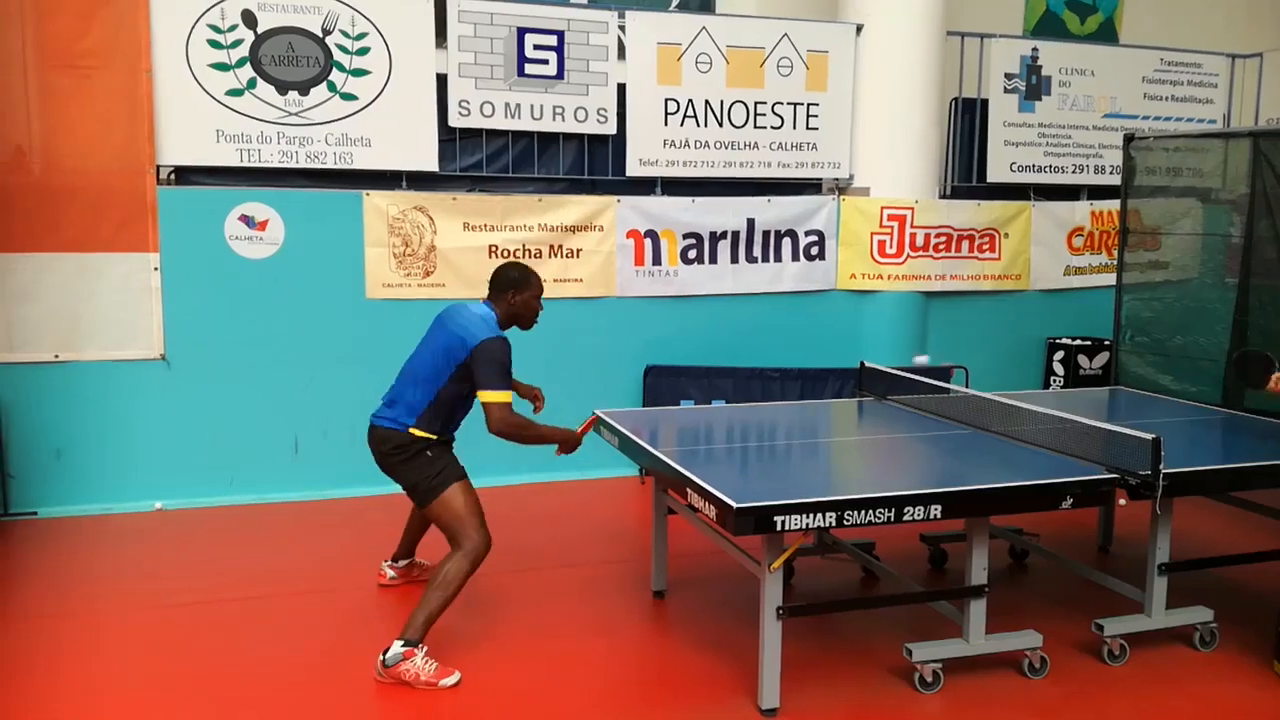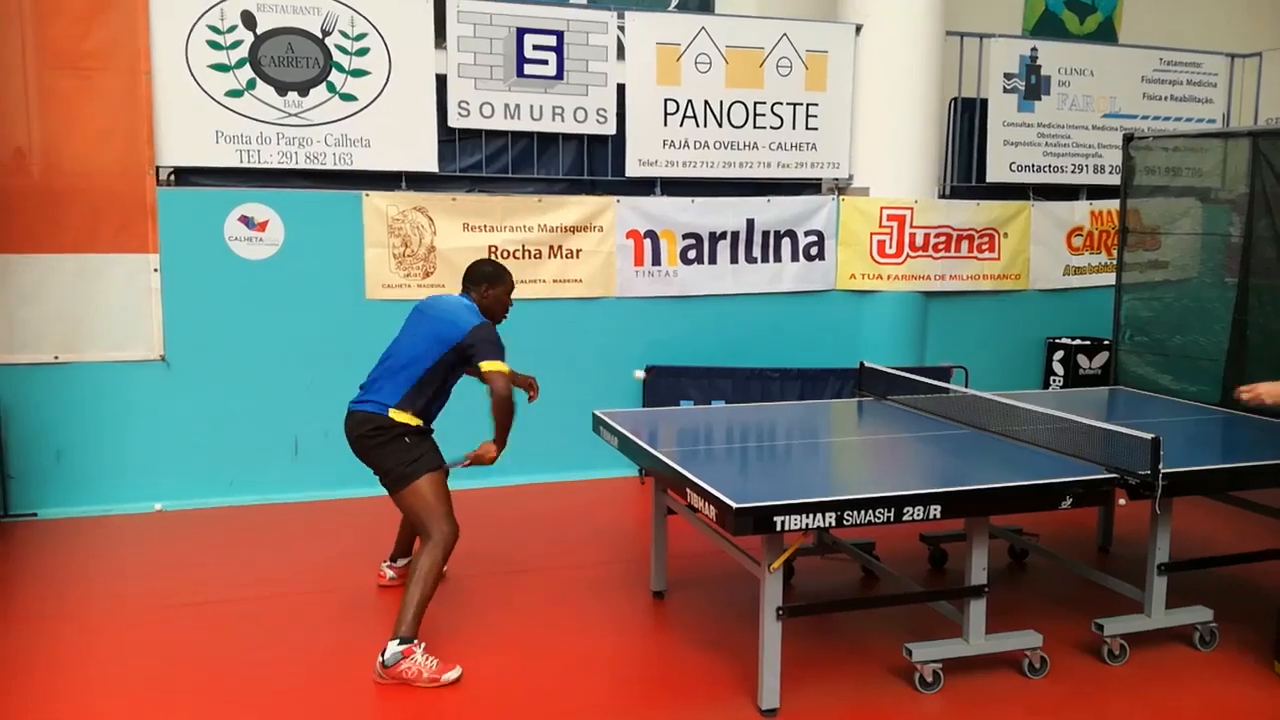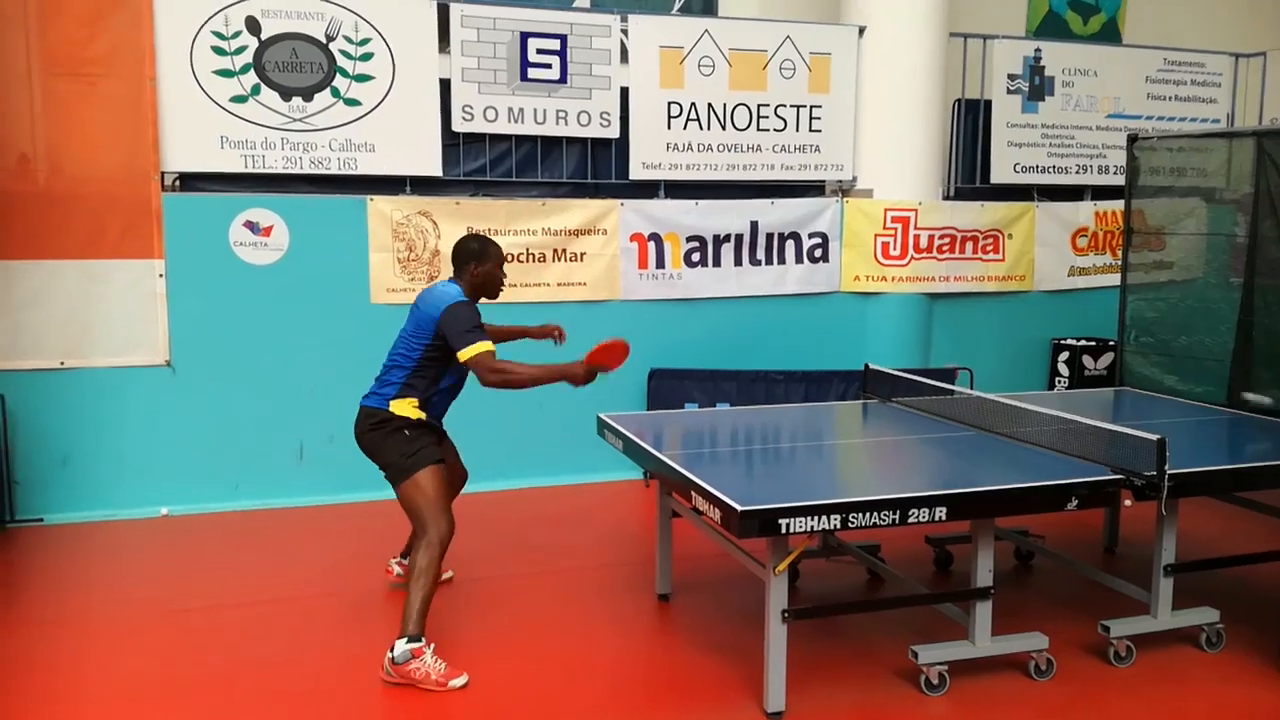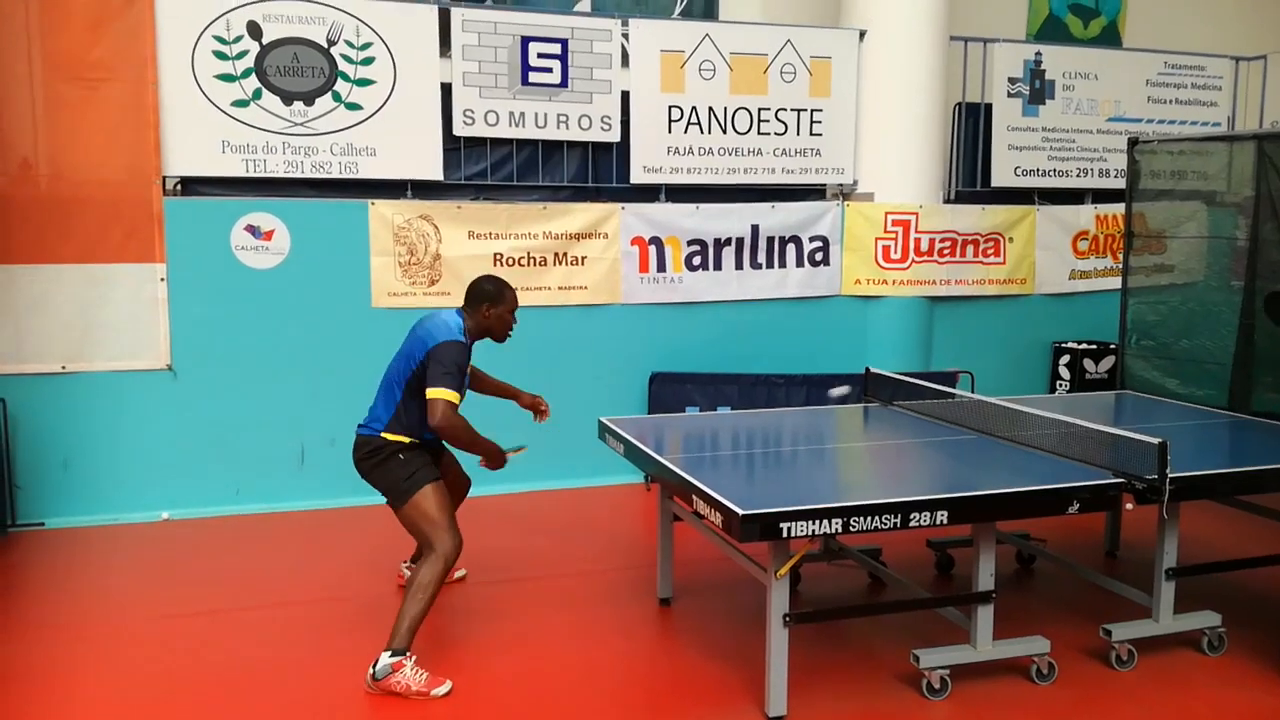
dt=0.3s
person 1, frame 1
left shoulder: (462, 312)
right shoulder: (492, 342)
right elbow: (500, 423)
left wrist: (518, 386)
right wrist: (561, 435)
left hip: (393, 429)
right hip: (408, 442)
left knee: (441, 492)
right knee: (474, 542)
left ankle: (399, 564)
right ankle: (401, 654)
person 1, frame 2
left shoulder: (435, 306)
right shoulder: (479, 328)
right elbow: (501, 393)
left wrist: (513, 377)
right wrist: (497, 442)
left hip: (369, 418)
right hip: (387, 427)
left knee: (432, 478)
right knee: (441, 533)
left ankle: (399, 563)
right ankle: (400, 652)
person 1, frame 3
left shoulder: (447, 295)
right shoulder: (456, 308)
left elbow: (476, 342)
right elbow: (489, 372)
left wrist: (532, 332)
right wrist: (565, 372)
left hip: (411, 417)
right hip: (391, 423)
left knee: (453, 478)
right knee: (438, 530)
left ankle: (406, 563)
right ankle: (409, 650)
person 1, frame 4
left shoulder: (448, 324)
right shoulder: (451, 344)
left elbow: (465, 375)
right elbow: (443, 419)
left wrist: (519, 396)
right wrist: (491, 450)
left hip: (408, 440)
right hip: (388, 448)
left knee: (456, 487)
right knee: (446, 545)
left ankle: (417, 567)
right ankle: (392, 663)
